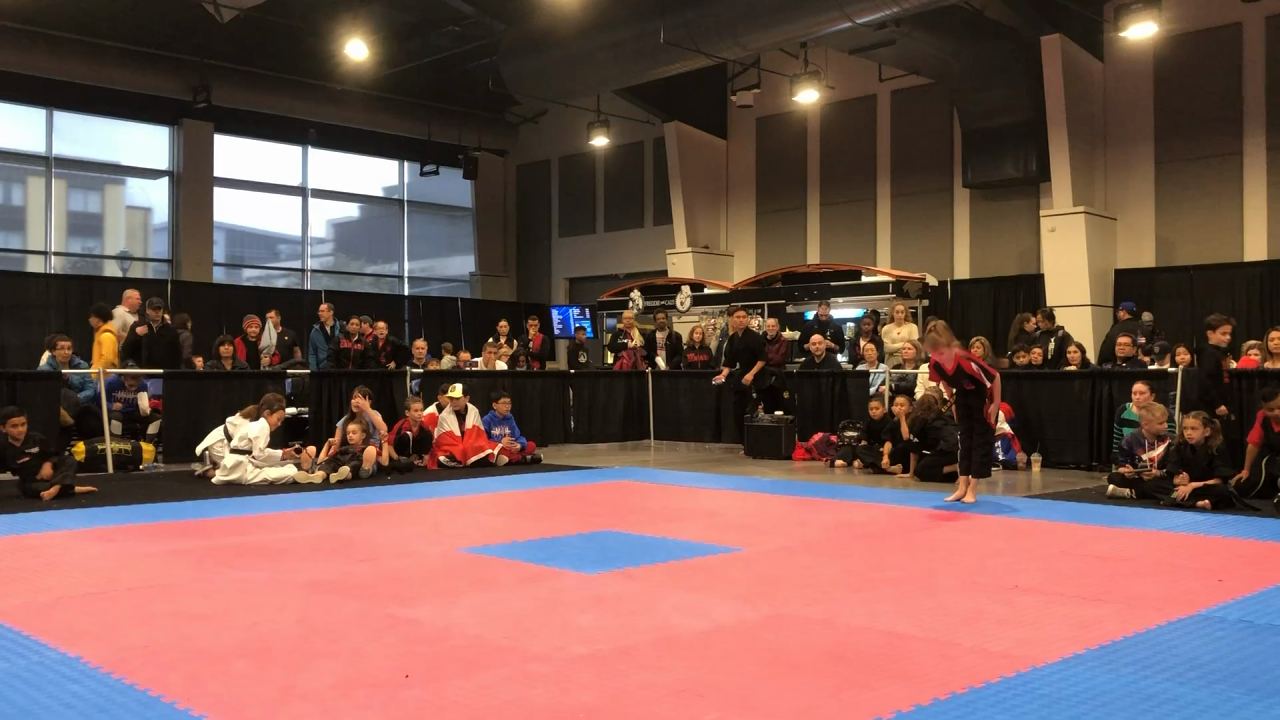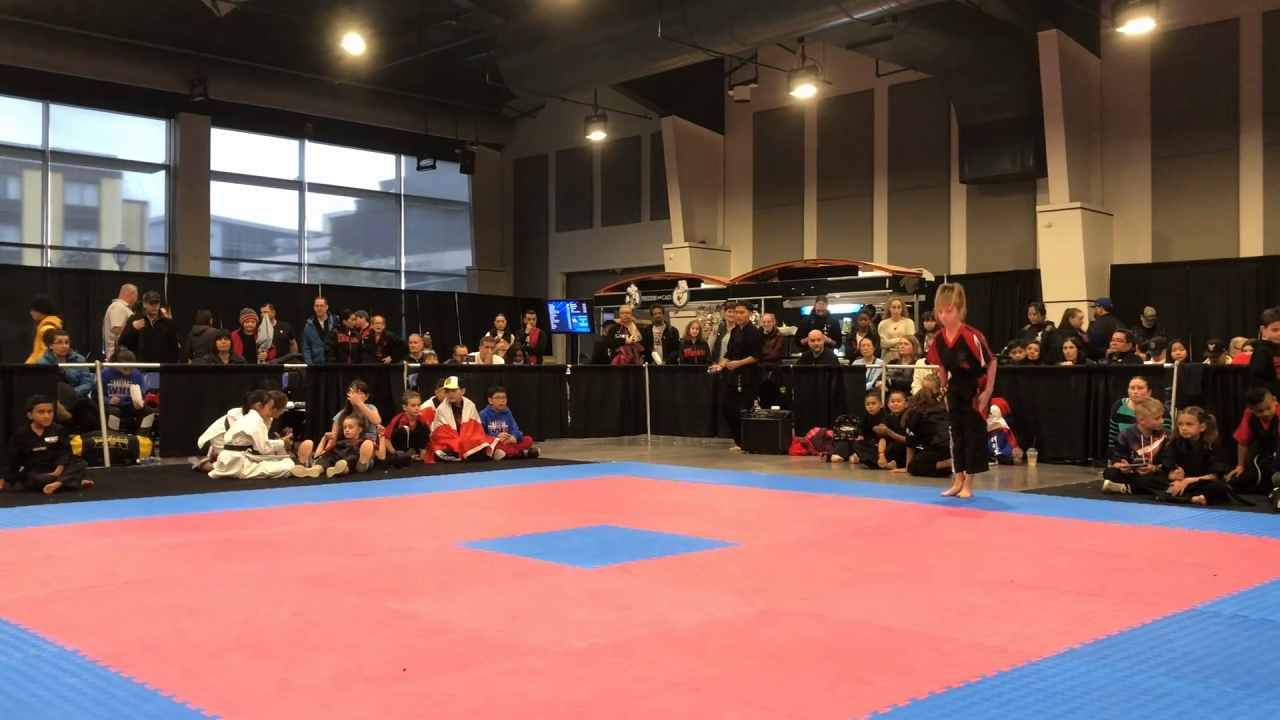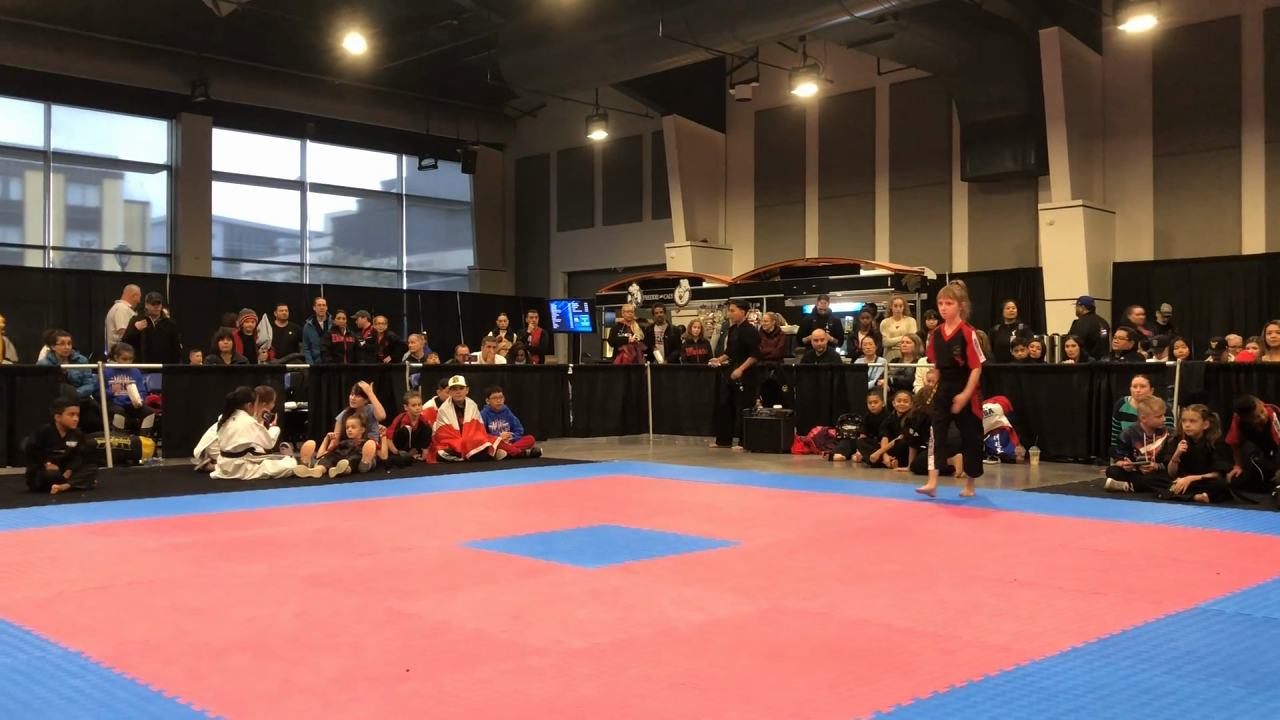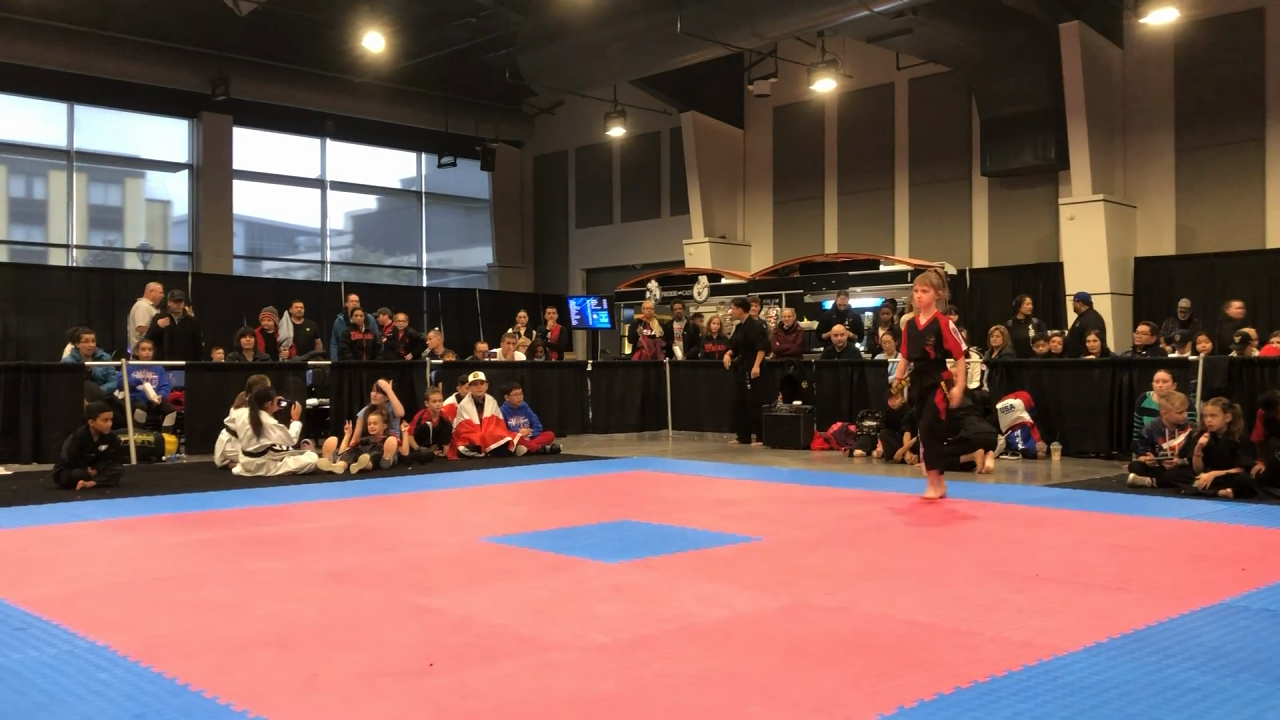
dt=0.5s
person 1, frame 1
left shoulder: (967, 361)
right shoulder: (935, 364)
left elbow: (994, 377)
left wrist: (996, 404)
right wrist: (952, 401)
left hip: (982, 400)
right hip: (962, 399)
left knee: (981, 441)
right knee: (964, 440)
left ankle: (972, 490)
right ankle: (962, 487)
person 1, frame 2
left shoulder: (971, 336)
right shoulder: (939, 338)
left elbow: (991, 363)
left wrist: (988, 392)
right wrist: (945, 389)
left hip: (975, 388)
right hip: (955, 387)
left knee: (973, 435)
right knee: (956, 434)
left ankle: (968, 484)
right ankle: (958, 481)
person 1, frame 3
left shoulder: (968, 333)
right shoulder: (936, 333)
left elbow: (977, 367)
left wrist: (967, 393)
right wrist: (936, 388)
left hip: (964, 389)
right hip: (944, 387)
left knee: (971, 436)
right knee: (936, 432)
left ankle: (970, 483)
right ankle: (932, 482)
person 1, frame 4
left shoulder: (943, 323)
right shoulder: (911, 324)
left elbow: (959, 356)
right elbow: (905, 356)
left wrist: (959, 386)
right wrist: (898, 379)
left hip: (938, 380)
right hip: (918, 380)
left knee: (928, 430)
right knee: (928, 433)
left ankle: (934, 483)
right ankle: (939, 485)
